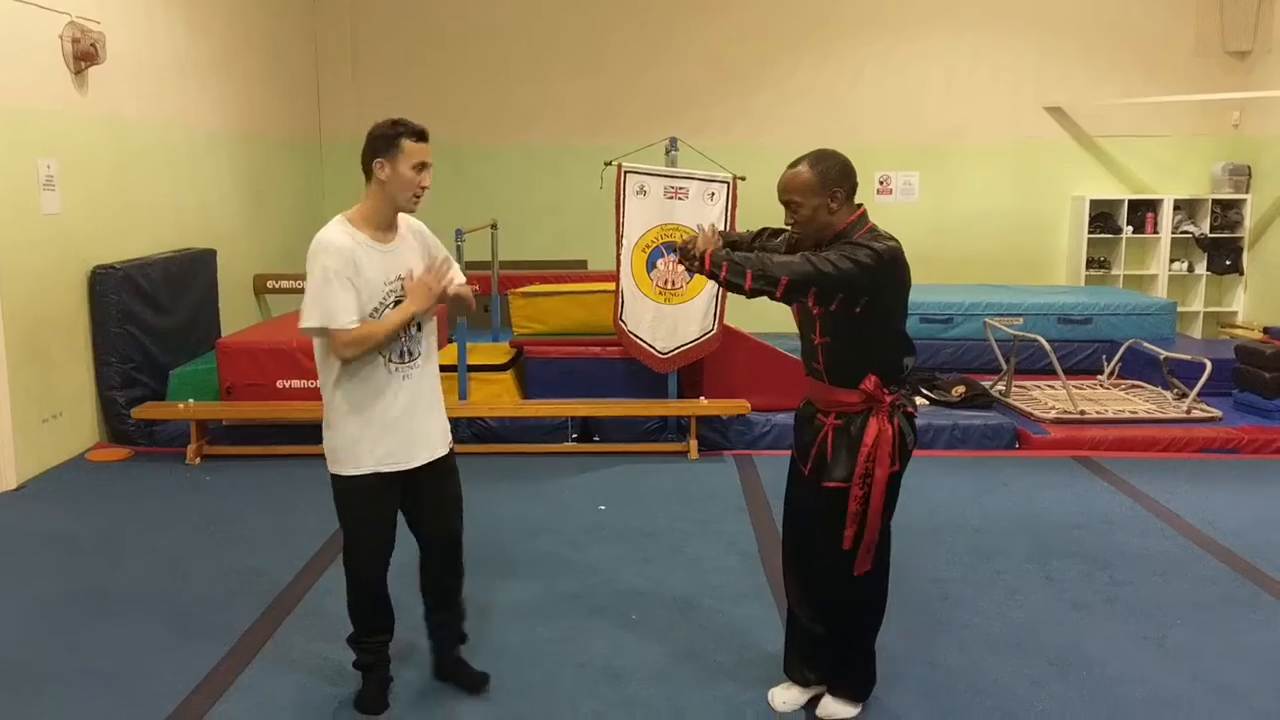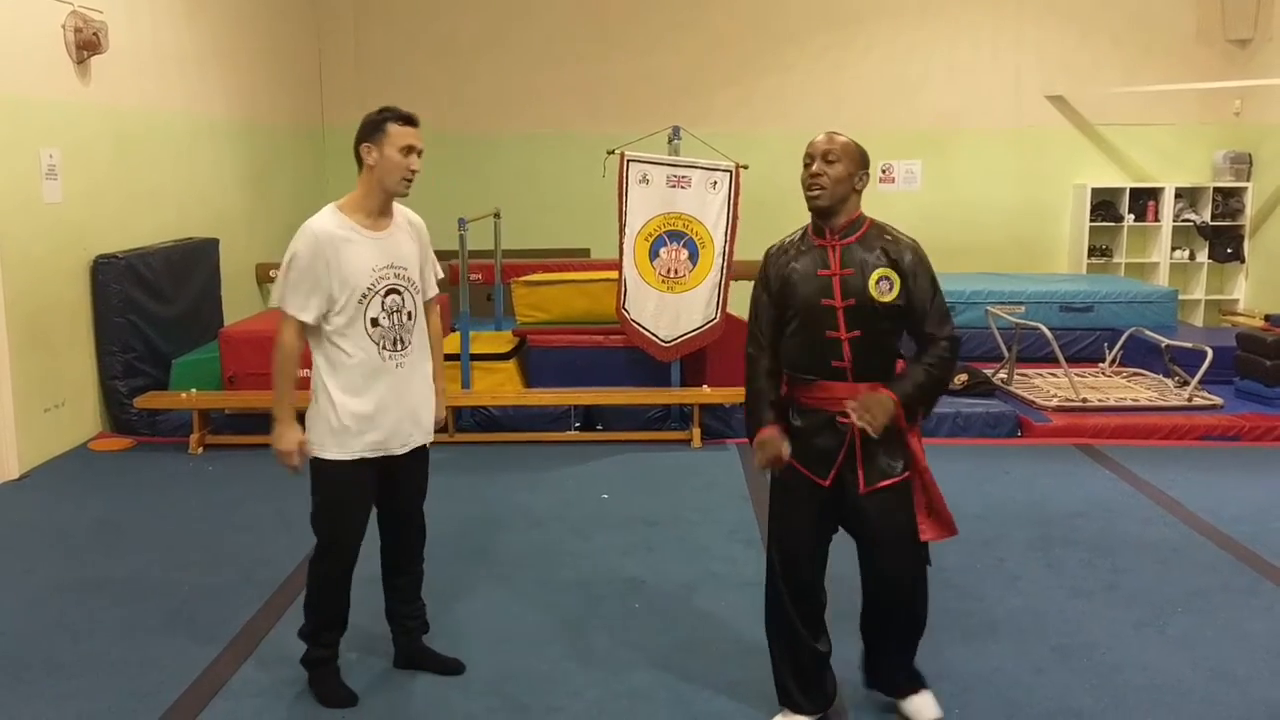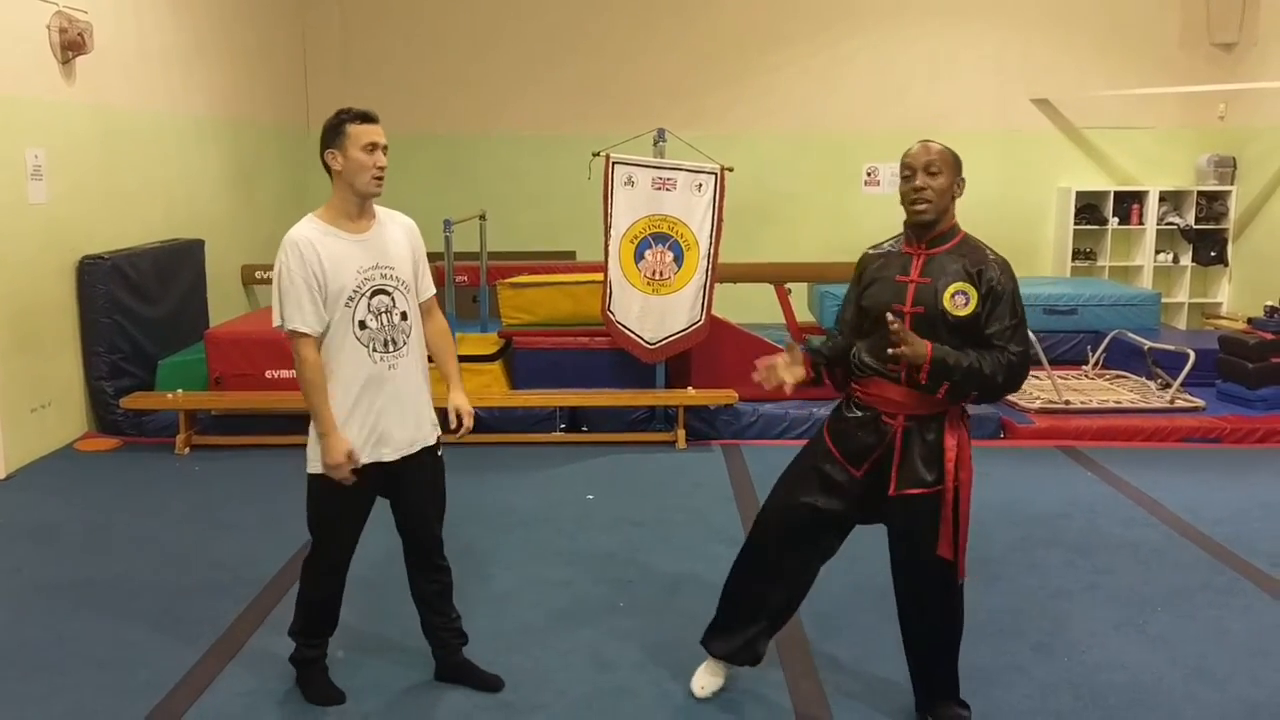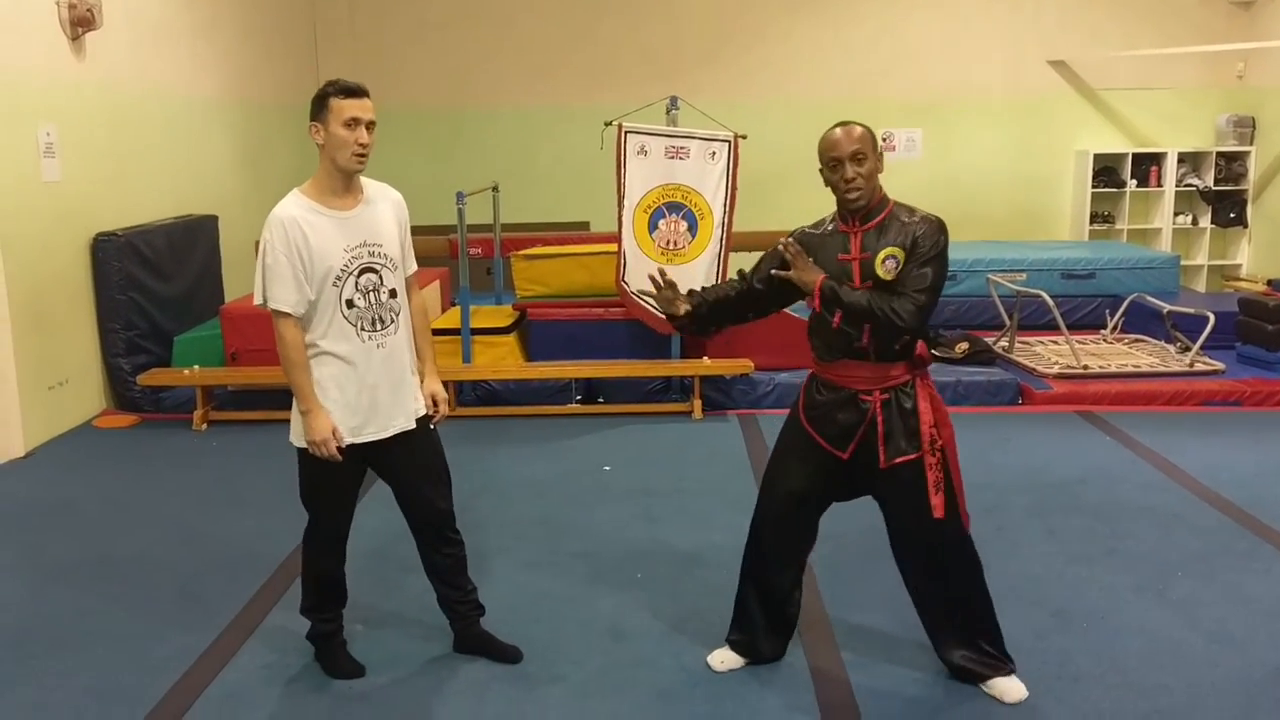
dt=1s
person 1, frame 1
left shoulder: (417, 234)
right shoulder: (334, 246)
left elbow: (461, 299)
right elbow: (345, 344)
left wrist: (450, 293)
right wrist: (414, 305)
left hip: (426, 433)
right hip: (361, 443)
left knee: (445, 543)
right knee: (367, 559)
left ankle: (447, 651)
right ankle: (374, 667)
person 1, frame 2
left shoulder: (413, 227)
right shoulder: (321, 236)
right elbow: (292, 332)
left wrist: (439, 383)
right wrist: (285, 420)
left hip: (408, 425)
right hip: (345, 434)
left knee: (406, 539)
right knee: (337, 549)
left ankle: (409, 640)
right ankle: (320, 658)
person 1, frame 3
left shoulder: (403, 229)
right shoulder: (305, 244)
left elbow: (429, 313)
right elbow: (304, 347)
left wrist: (456, 387)
right wrist: (330, 433)
left hip: (414, 431)
right hip: (348, 440)
left knee: (427, 547)
right knee: (329, 556)
left ankle: (449, 654)
right ankle: (309, 659)
person 1, frame 4
left shoulder: (390, 203)
right shoulder: (289, 221)
right elbow: (287, 326)
left wrist: (429, 372)
right wrist: (311, 411)
left hip: (402, 407)
right hip: (335, 418)
left knee: (436, 520)
right knee: (327, 534)
left ankle: (467, 625)
right ankle: (327, 635)
person 2, frame 1
left shoulder: (876, 256)
right shoulder: (817, 241)
left elbow: (794, 276)
right elbow: (767, 246)
left wrist: (712, 259)
right wrist: (714, 242)
left hip: (870, 430)
right hip: (821, 420)
left knee: (853, 558)
right knee: (804, 551)
right ankle: (809, 669)
person 2, frame 2
left shoulder: (900, 253)
right shoulder: (782, 260)
left elbow: (940, 344)
right elbow: (760, 352)
left wrist: (896, 398)
right wrist: (764, 427)
left hip: (880, 435)
right hip: (805, 435)
left knee: (898, 569)
right knee: (792, 573)
person 2, frame 3
left shoulder: (985, 270)
right shoulder: (876, 260)
left elbow: (1010, 366)
left wrist: (932, 357)
right wrist: (807, 363)
left hip: (929, 442)
right hip: (856, 427)
left knee: (929, 578)
right knee: (783, 528)
right ankle: (726, 649)
person 2, frame 4
left shoulder: (922, 233)
right shoulder: (811, 240)
left elbow: (904, 317)
right elbow: (750, 293)
left wrist: (823, 289)
right wrist: (690, 307)
left hip: (900, 408)
right hip: (828, 404)
left knee: (936, 538)
right knee: (776, 524)
left ankle: (981, 659)
right ankle: (755, 640)
